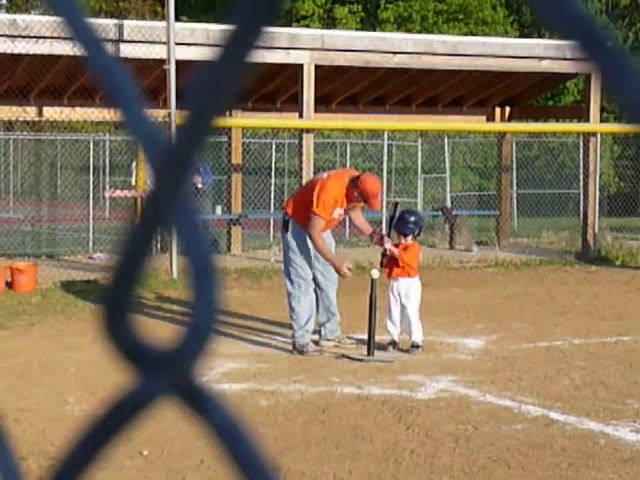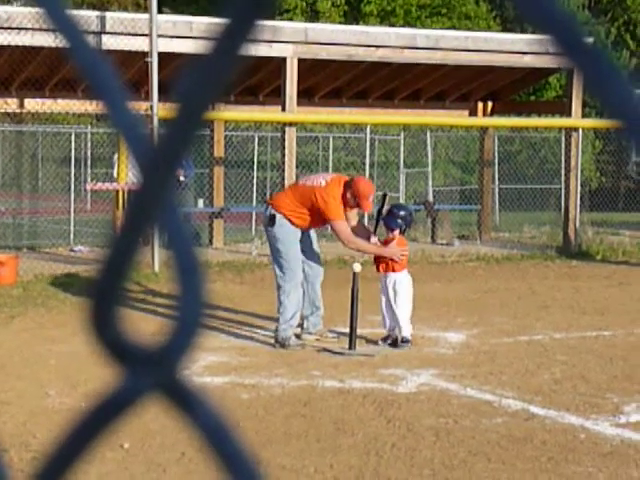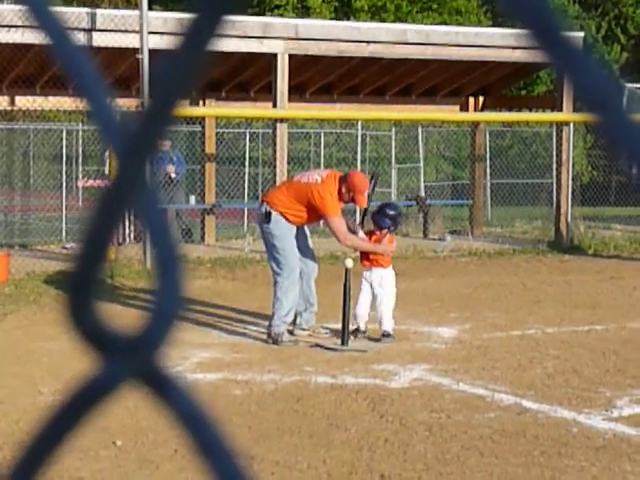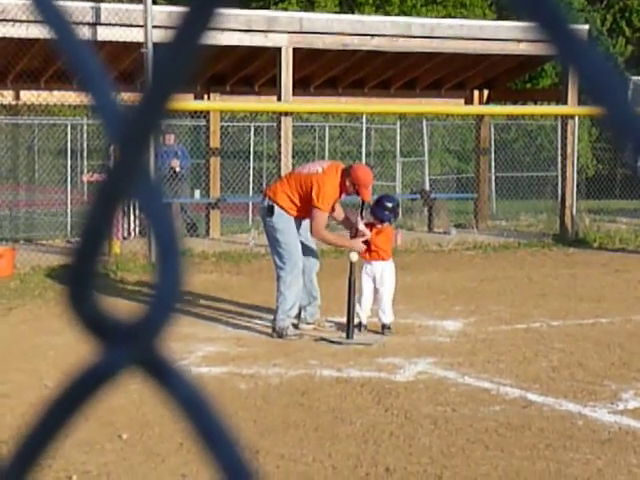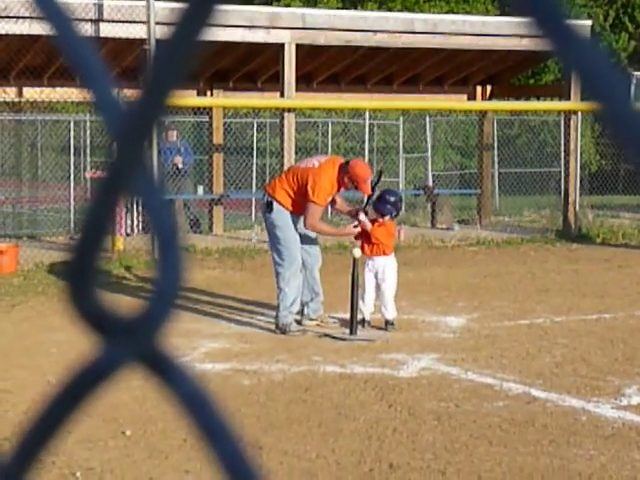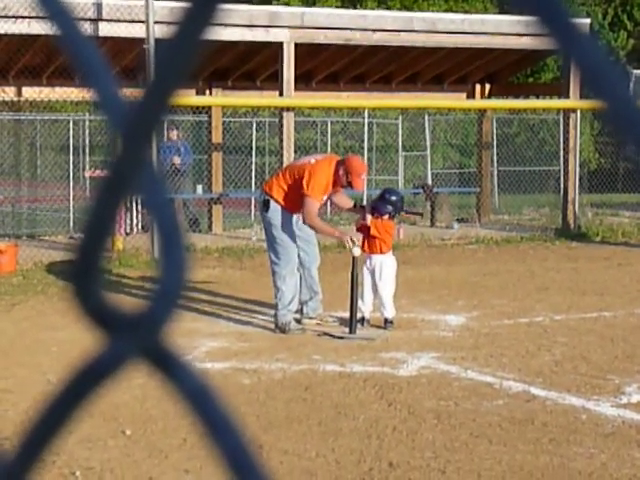
dt=0.7s
person 1, frame 1
left shoulder: (358, 184)
right shoulder: (329, 190)
left elbow: (355, 212)
right elbow: (312, 232)
left wrist: (372, 234)
right wrist: (336, 263)
left hip: (321, 228)
right hip: (298, 225)
left knee: (327, 281)
right knee: (302, 282)
left ankle: (330, 334)
right ankle: (301, 341)
person 1, frame 2
left shoulder: (348, 187)
right shoulder: (330, 196)
left elbow: (354, 224)
right elbow: (349, 241)
left wrist: (374, 240)
right wrist: (384, 251)
left hip: (300, 220)
right hip: (281, 218)
left knee: (313, 273)
right knee: (292, 276)
left ankle: (312, 327)
right ankle: (284, 335)
person 1, frame 3
left shoulder: (339, 181)
right shoulder: (325, 192)
left elbow: (337, 218)
right elbow: (344, 238)
left wrist: (360, 238)
right wrist: (378, 248)
left hip: (293, 216)
right hip: (275, 215)
left knee: (308, 268)
right knee: (289, 272)
left ankle: (304, 323)
right ankle: (277, 330)
person 1, frame 4
left shoulder: (341, 172)
right shoulder: (326, 184)
left elbow: (332, 204)
right elbow: (317, 231)
left wrist: (352, 225)
right wrist: (349, 244)
left hip: (296, 210)
right hip: (277, 208)
left knee: (309, 263)
right knee: (292, 265)
left ankle: (308, 317)
right ankle: (281, 324)
person 1, frame 5
left shoulder: (341, 167)
right shoulder: (323, 179)
left elbow: (332, 195)
right elbow: (311, 223)
left wrist: (351, 211)
right wrist: (344, 232)
left hip: (299, 207)
right hip: (279, 205)
left knee: (312, 260)
right knee: (291, 263)
left ankle: (312, 312)
right ankle: (284, 321)
person 1, frame 6
left shoulder: (338, 167)
right shoulder: (319, 174)
left elbow: (336, 194)
right elbow: (310, 218)
left wrist: (359, 208)
right wrist: (340, 234)
left hip: (297, 206)
right hip: (276, 204)
left knee: (310, 259)
right knee: (287, 261)
left ankle: (311, 310)
right ankle: (284, 320)
person 2, frame 1
left shoulder: (413, 247)
right shoulder: (395, 246)
left elbow: (403, 257)
right elbow: (385, 264)
left wrist: (392, 248)
right wrist: (387, 252)
left hip: (410, 284)
right hip: (394, 284)
left knee: (411, 313)
right knee: (393, 313)
left ankle: (416, 341)
right ankle: (394, 339)
person 2, frame 2
left shoulder: (399, 242)
right shoulder: (387, 241)
right elbow: (379, 259)
left hip: (400, 279)
right hip: (386, 278)
left knee: (401, 308)
right knee: (386, 308)
left ankle: (406, 336)
right ankle: (391, 333)
person 2, frame 3
left shoulder: (388, 238)
right shoulder: (369, 234)
left elbow: (375, 252)
left wrist: (364, 239)
left hip: (384, 275)
right hip: (368, 273)
left knee: (384, 304)
right knee: (362, 302)
left ankle: (387, 330)
right ankle: (361, 327)
person 2, frame 4
left shoulder: (388, 231)
right shoulder: (368, 227)
left elbow: (375, 243)
left hip: (384, 267)
right hip: (368, 266)
left knee: (384, 296)
right knee: (365, 295)
left ankle: (386, 323)
right ankle: (362, 321)
person 2, frame 5
left shoulder: (389, 226)
right shoulder: (371, 223)
left elbow: (374, 233)
right elbow: (359, 235)
left wrist: (365, 220)
right wrist: (360, 222)
left hip: (386, 262)
right hip: (370, 262)
left knee: (387, 292)
right knee: (368, 291)
left ankle: (389, 319)
right ankle: (365, 317)
person 2, frame 6
left shoulder: (387, 224)
right shoulder: (374, 220)
left elbow: (369, 222)
right elbow: (359, 226)
left wrist: (368, 213)
right wrist: (365, 214)
left hip: (384, 261)
right hip: (370, 259)
left knee: (384, 291)
right knee: (367, 289)
left ankle: (388, 317)
right ankle: (364, 316)
